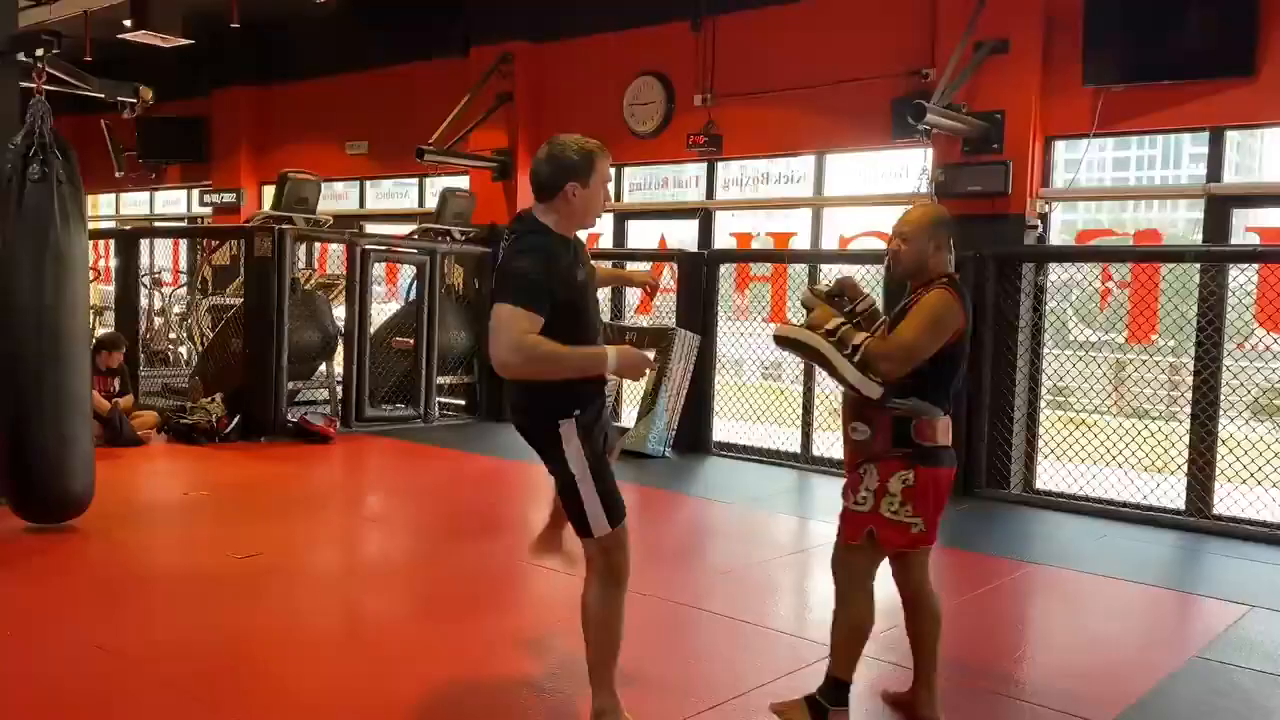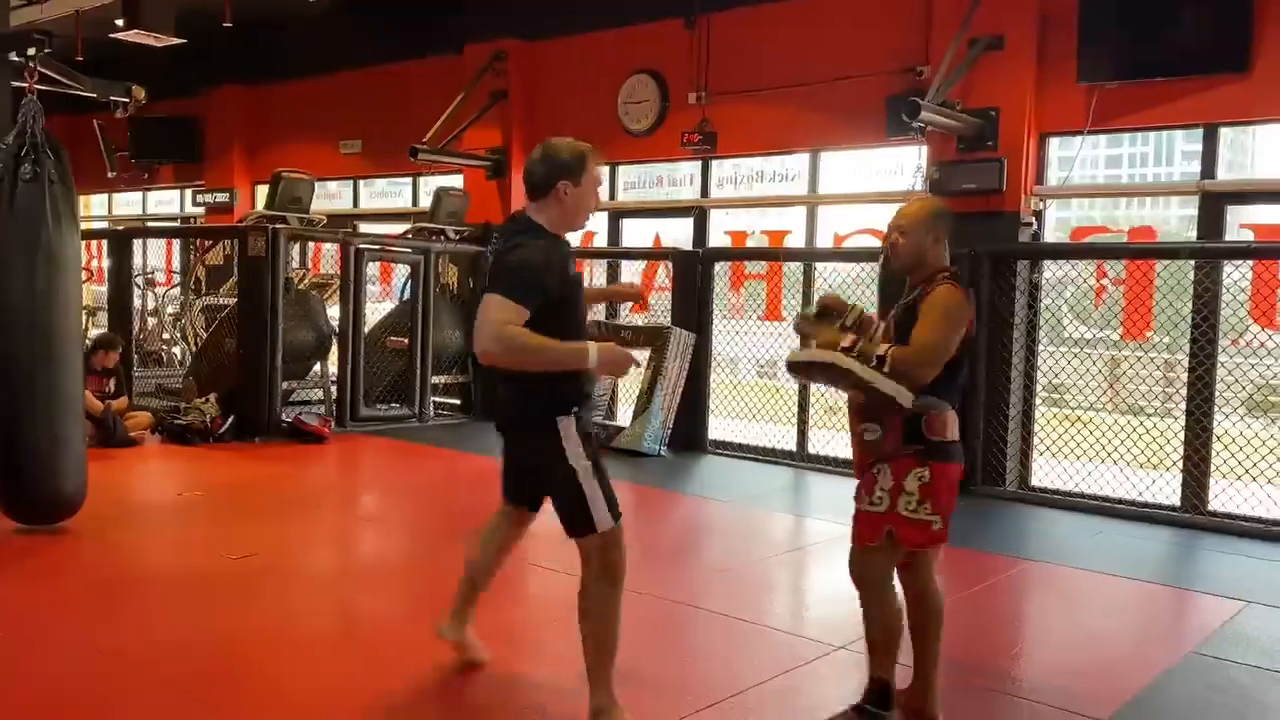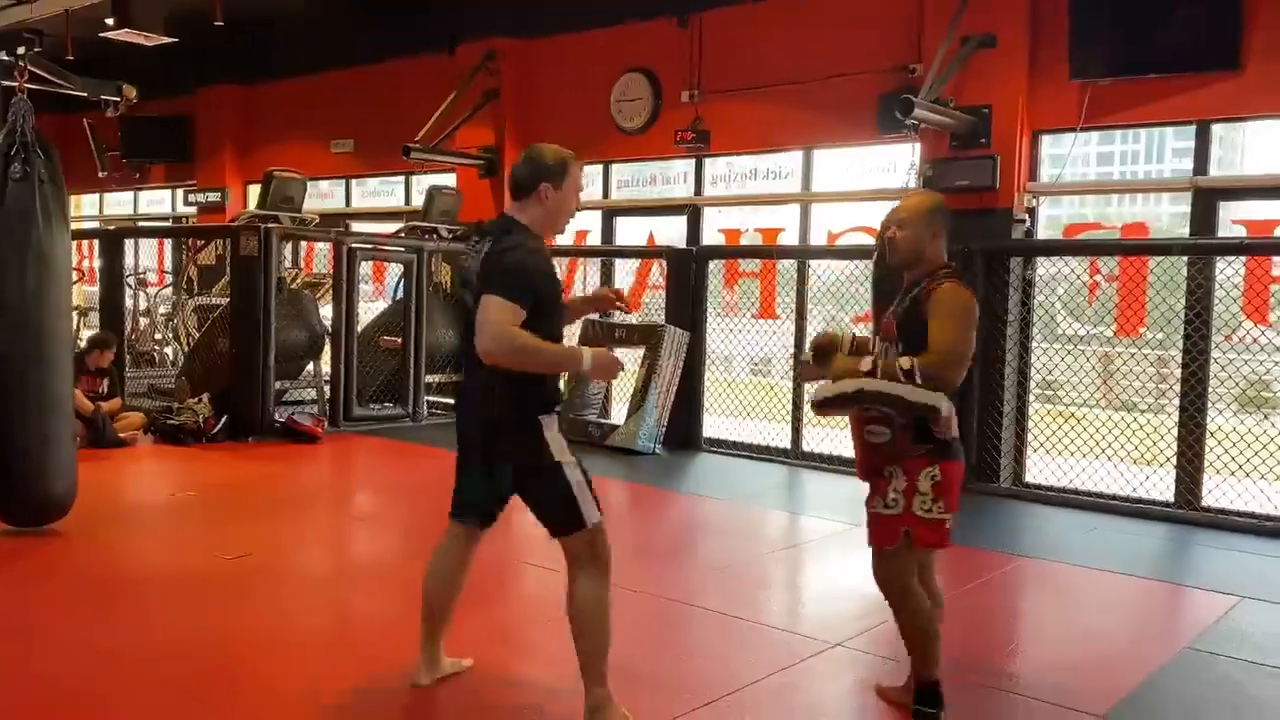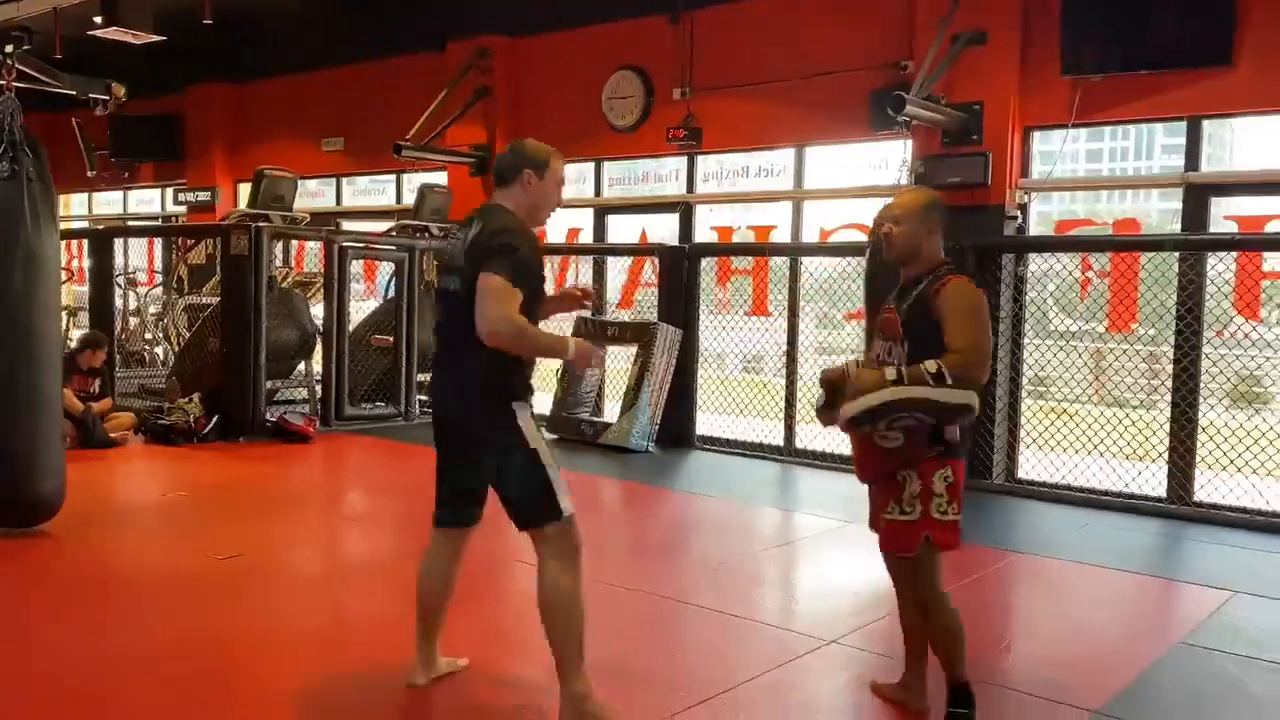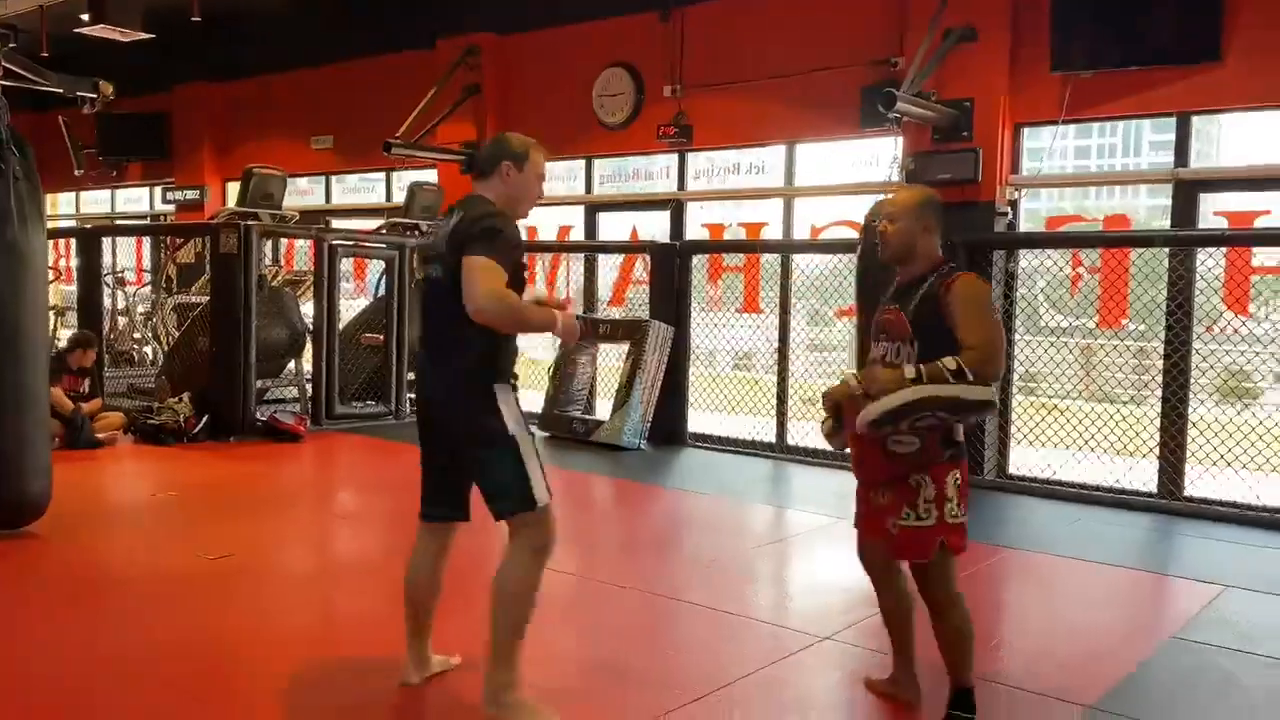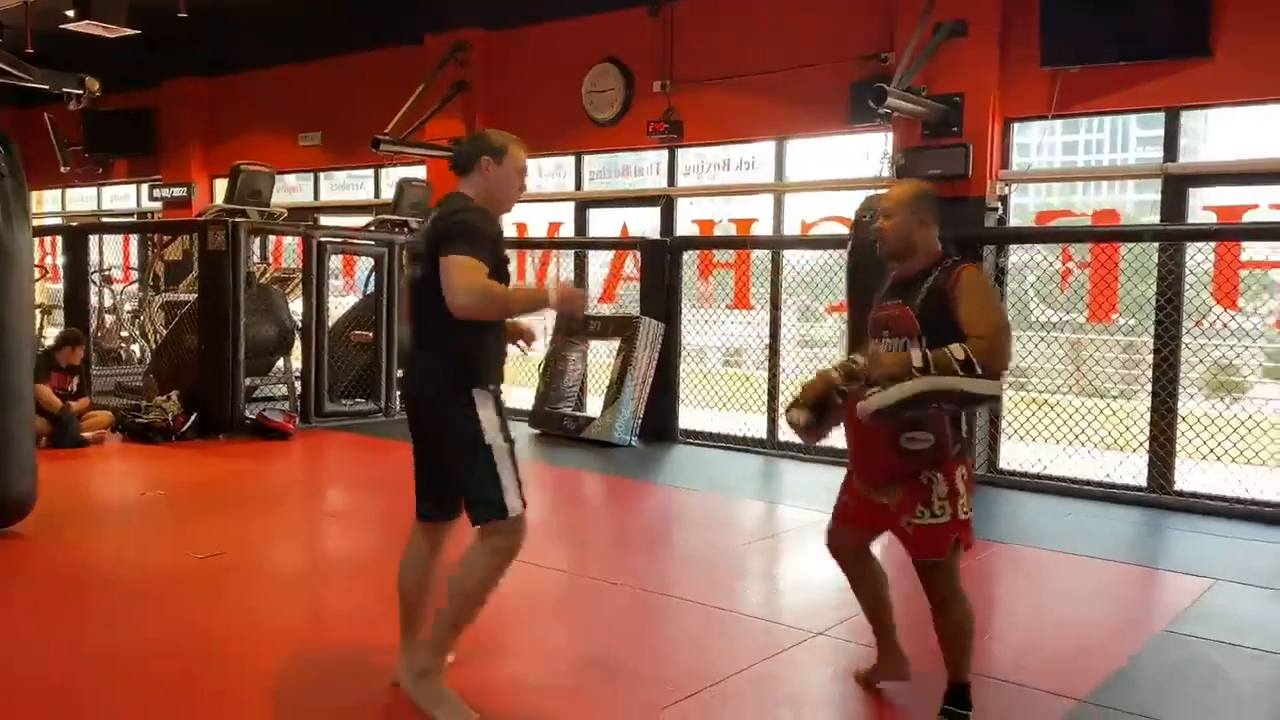
dt=0.1s
person 1, frame 1
left shoulder: (542, 230)
right shoulder: (534, 258)
right elbow: (507, 354)
left wrist: (609, 276)
right wrist: (608, 357)
left hip: (554, 402)
right hip: (559, 413)
right knee: (610, 553)
left ankle: (557, 527)
person 1, frame 2
left shoulder: (534, 233)
right shoulder: (534, 254)
right elbow: (492, 341)
left wrist: (602, 295)
right wrist: (590, 356)
left hip: (529, 403)
right hip: (548, 412)
left knee: (513, 512)
right knee: (605, 552)
left ankle: (458, 623)
person 1, frame 3
left shoulder: (496, 240)
right shoulder: (523, 254)
right elbow: (494, 344)
left wrist: (583, 305)
right wrist: (580, 361)
left hip: (480, 411)
right hip: (522, 417)
left knee: (463, 531)
right knee: (588, 551)
left ankle: (429, 657)
person 1, frame 4
left shoulder: (473, 232)
right shoulder: (511, 238)
right elbow: (494, 326)
left wrist: (555, 303)
right wrist: (567, 348)
left hip: (451, 401)
right hip: (495, 408)
left knee: (449, 532)
right knee: (559, 541)
left ankle: (425, 658)
person 1, frame 5
left shoulder: (460, 221)
right shoulder: (492, 223)
right elbow: (485, 302)
left wrist: (524, 312)
right wrist: (551, 318)
left hip: (437, 390)
right hip: (477, 394)
left knee: (436, 524)
right knee: (533, 529)
left ankle: (416, 656)
person 1, frame 6
left shoulder: (441, 220)
right shoulder: (472, 220)
right elbow: (466, 299)
left wrist: (500, 325)
right wrist: (543, 297)
left hip: (426, 389)
right hip: (460, 393)
left knee: (431, 524)
right knee: (503, 531)
left ankle: (414, 654)
right ankle: (425, 671)
person 2, frame 1
left shoulder: (941, 301)
right shoulder: (923, 298)
left elbow: (886, 361)
right elbow: (887, 349)
left wrist: (833, 323)
right wrist: (860, 305)
left hip: (902, 459)
right hip: (906, 454)
left knee: (852, 570)
right knee: (911, 575)
person 2, frame 2
left shoulder: (945, 297)
right shoulder: (921, 292)
left elbow: (917, 366)
right elbow: (895, 350)
right wrist: (859, 328)
left hip: (913, 455)
right hip: (910, 452)
left knee: (870, 570)
right knee: (913, 572)
person 2, frame 3
left shoulder: (948, 293)
right shoulder: (911, 289)
left elbow: (946, 370)
left wrist: (863, 364)
right wrist: (849, 350)
left hip: (919, 454)
right hip: (896, 452)
left knee: (895, 573)
right knee: (913, 573)
person 2, frame 4
left shoulder: (954, 290)
right shoulder: (905, 286)
left elbow: (972, 368)
left wrist: (888, 378)
right wrist: (859, 373)
left hip: (926, 456)
right hip: (899, 453)
left knee: (918, 579)
right knee: (913, 575)
person 2, frame 5
left shoulder: (958, 288)
right shoulder: (897, 289)
left elbow: (987, 364)
left wrist: (906, 378)
right wrist: (859, 387)
left hip: (925, 461)
right hip: (883, 455)
left knee: (935, 583)
right knee: (880, 563)
right ankle: (904, 677)
person 2, frame 6
left shoulder: (963, 280)
right shoulder: (891, 283)
left elbow: (993, 355)
left wrist: (912, 363)
left hip: (930, 456)
right hip: (882, 449)
left knee: (939, 579)
right knee: (845, 543)
right ankle: (890, 655)
